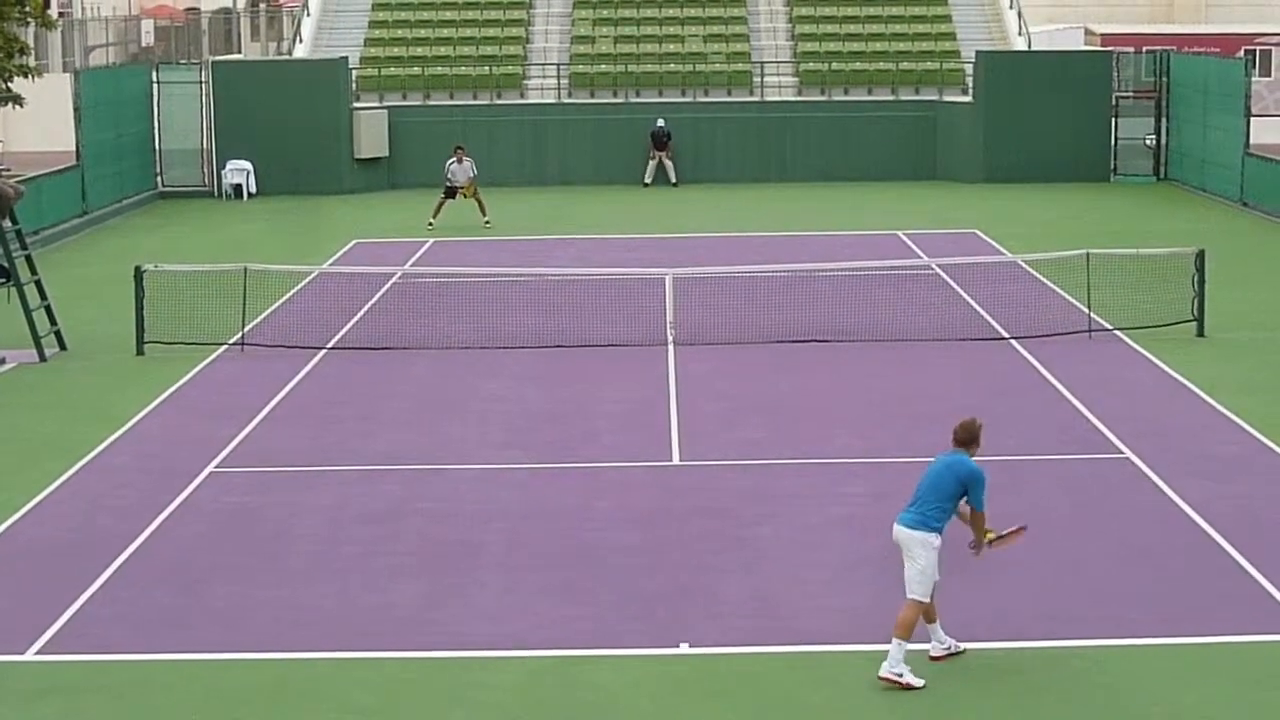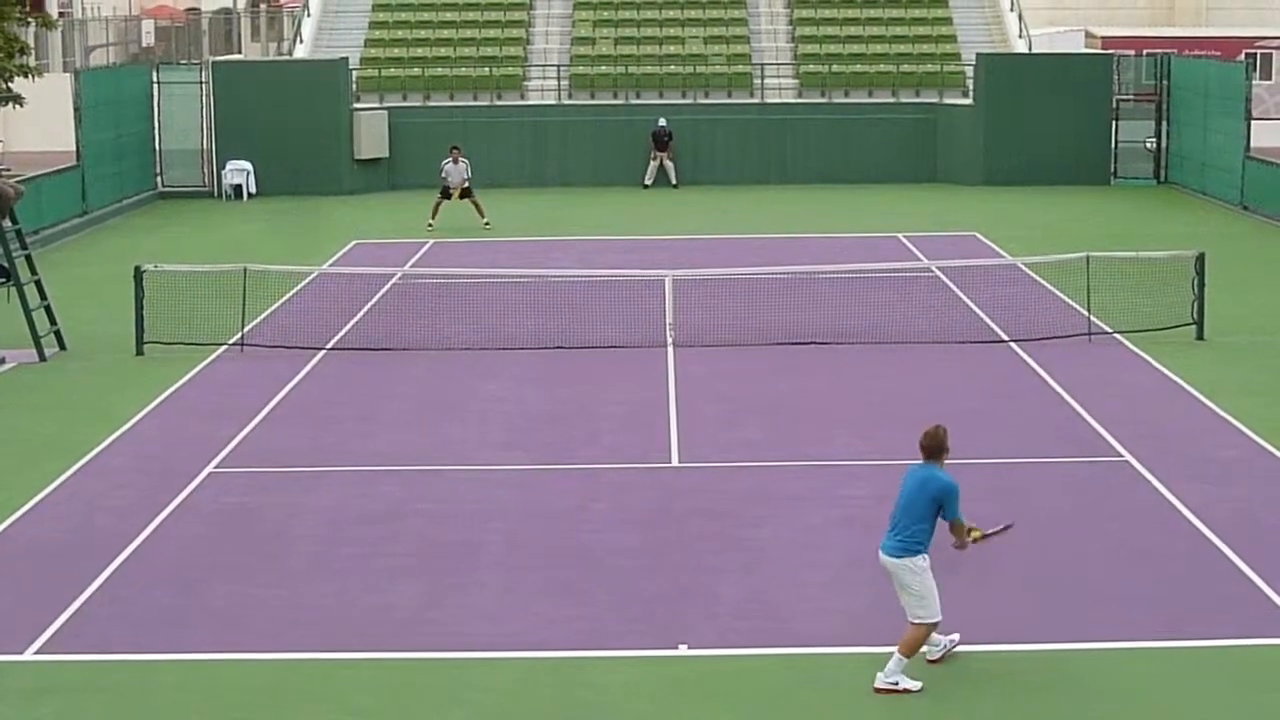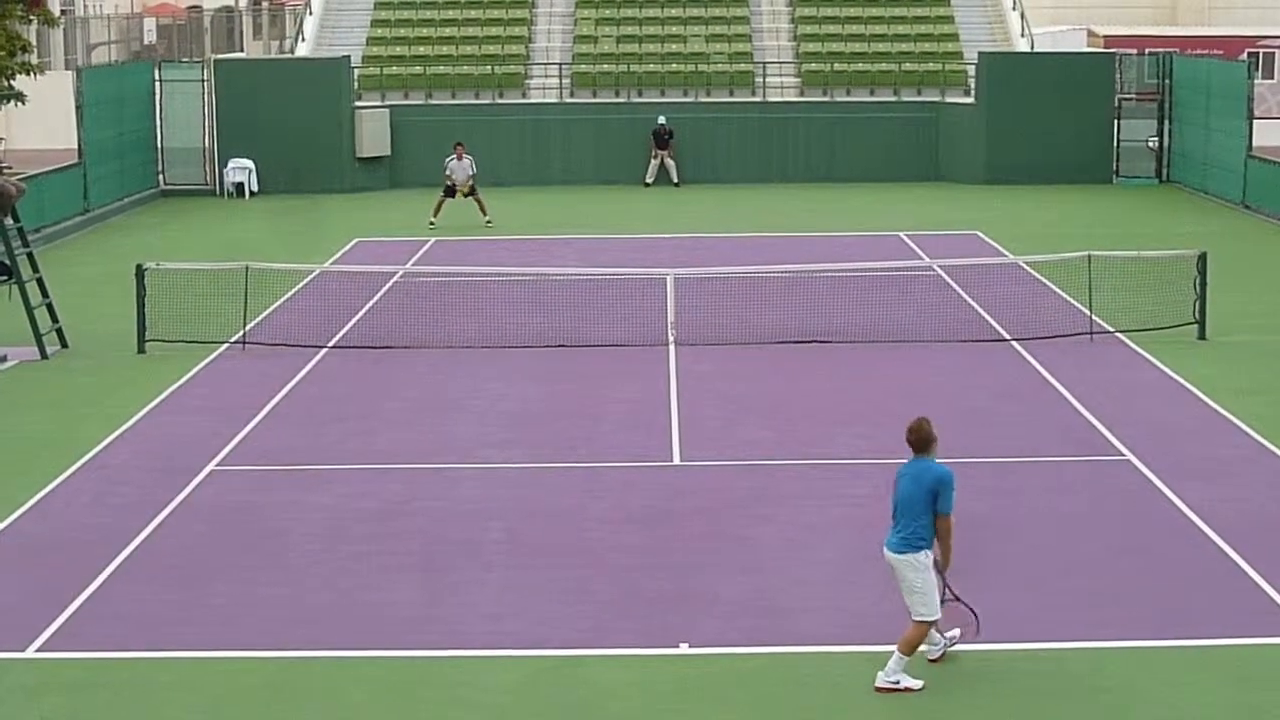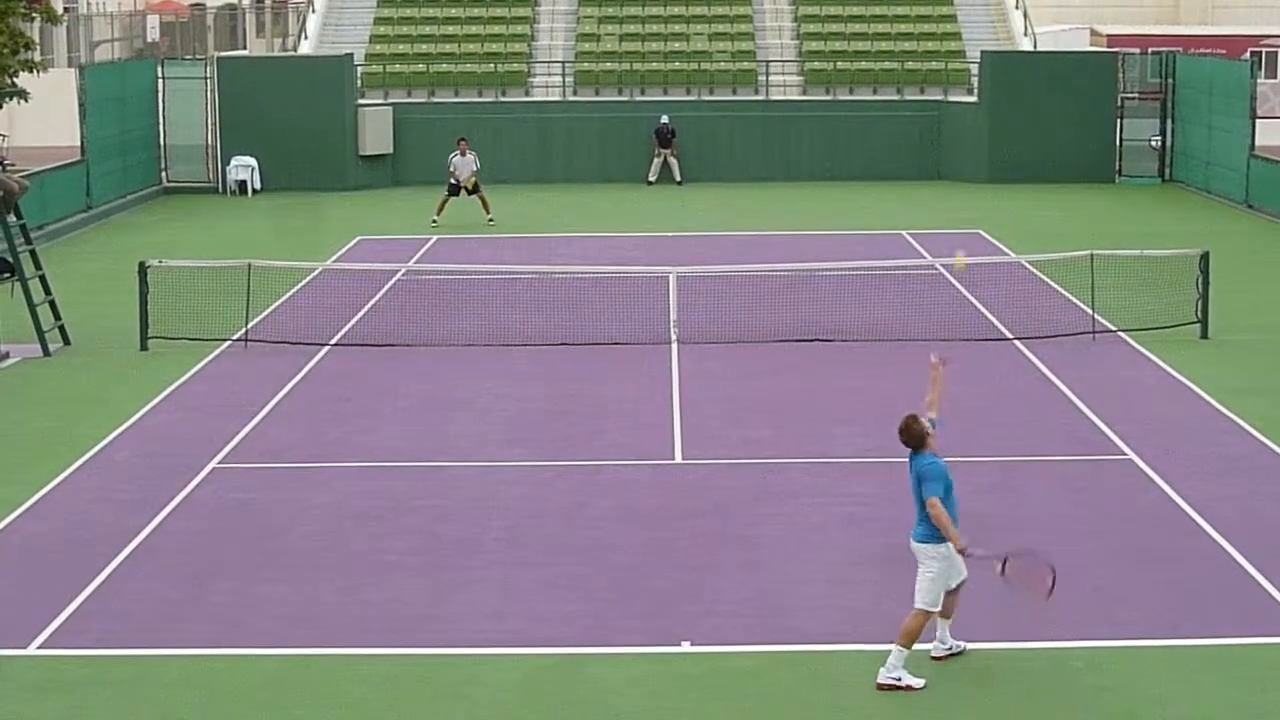
dt=0.4s
person 1, frame 1
left shoulder: (941, 461)
right shoulder: (973, 471)
right elbow: (977, 514)
left wrist: (975, 527)
right wrist: (979, 540)
left hip: (903, 525)
right hip: (921, 534)
left knee: (926, 589)
right knee: (916, 599)
left ankle: (940, 643)
right ankle: (893, 665)
person 1, frame 2
left shoulder: (913, 473)
right shoulder: (946, 483)
right elbow: (954, 525)
left wrist: (961, 525)
right wrist: (962, 540)
left hip: (890, 550)
right hip: (908, 557)
left knee: (921, 611)
right knee: (926, 620)
left ankle: (936, 646)
right ankle: (889, 676)
person 1, frame 3
left shoulder: (903, 471)
right shoulder: (942, 474)
right elbow: (943, 522)
right wrist: (945, 557)
left hip: (895, 547)
right hip: (912, 554)
left knee: (923, 606)
right knee: (924, 619)
left ankle: (936, 644)
right ankle: (890, 675)
person 1, frame 4
left shoulder: (918, 454)
right shoulder: (931, 467)
left elbow: (931, 408)
right elbow: (933, 506)
left wrist: (936, 373)
right wrist: (955, 538)
left hip: (934, 541)
right hip: (935, 545)
left knee: (954, 584)
right knee: (924, 609)
left ankle: (943, 643)
right ankle: (891, 671)
